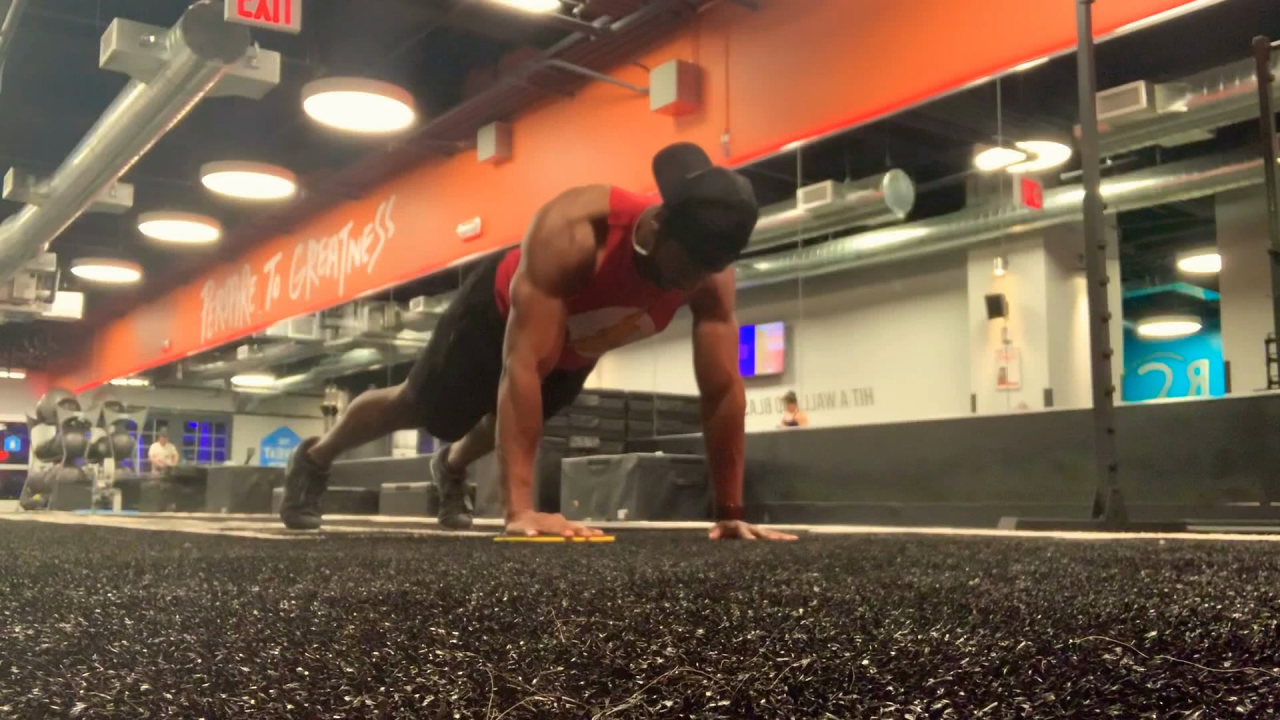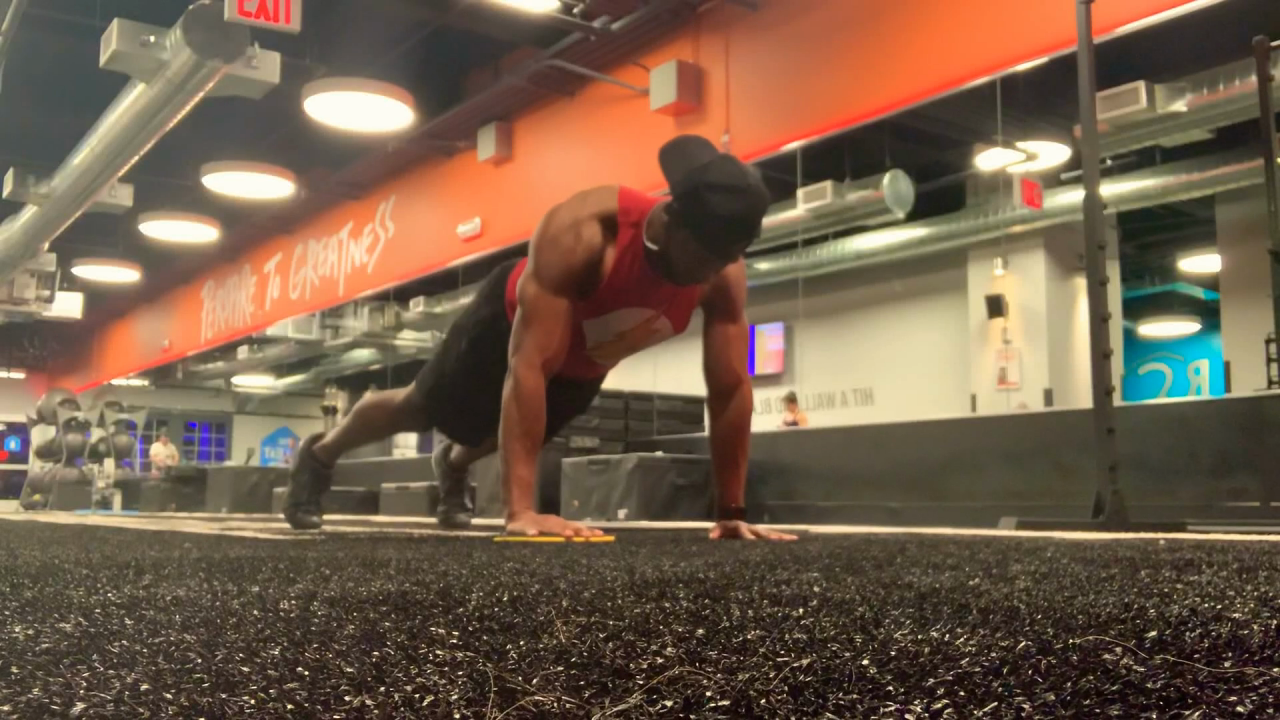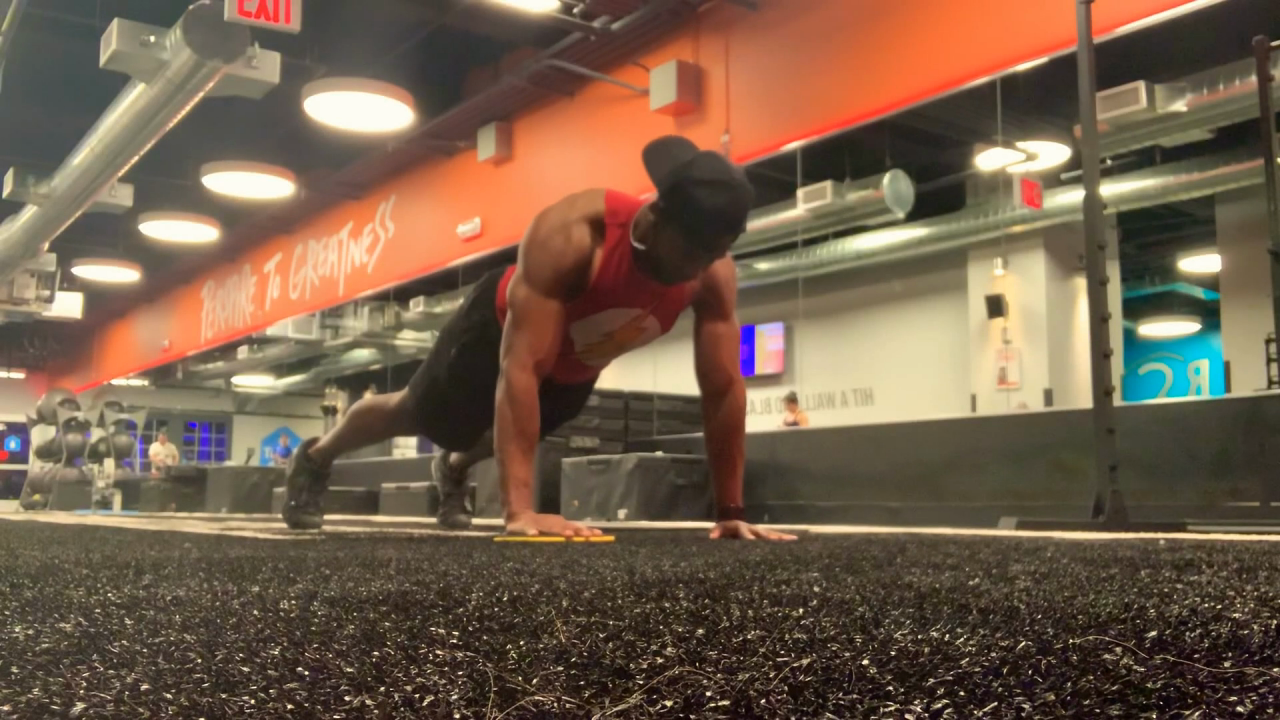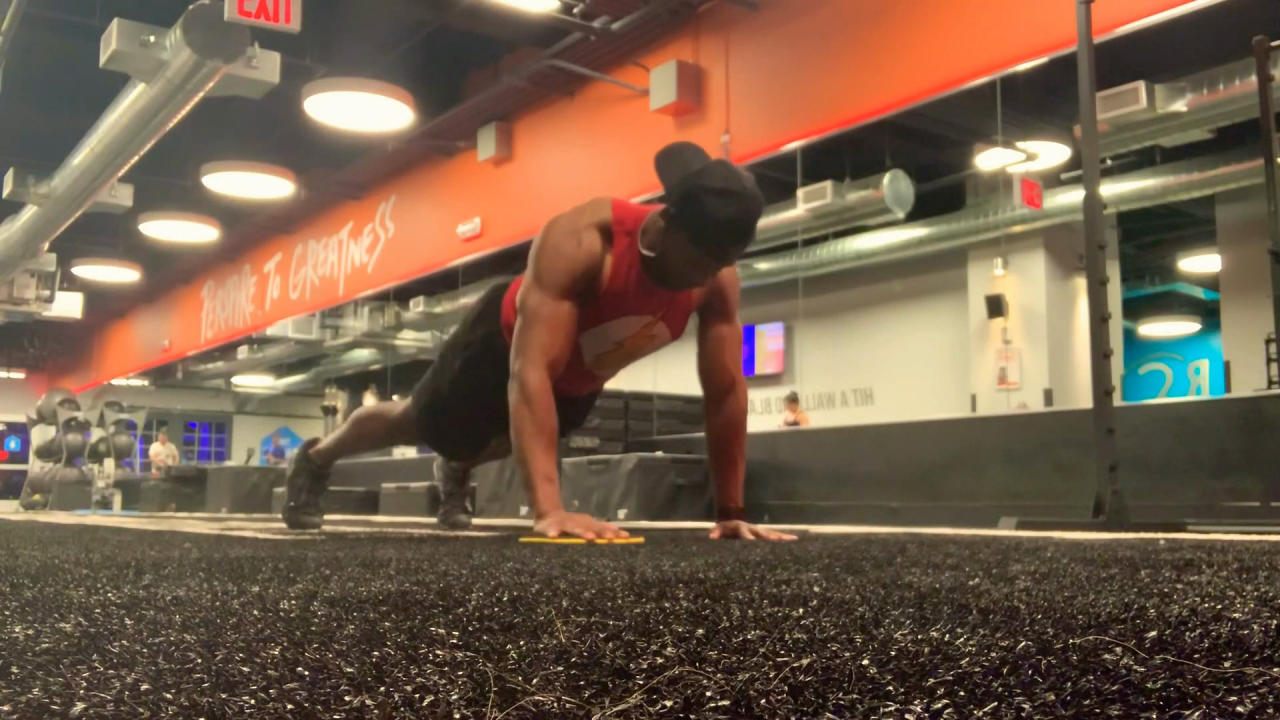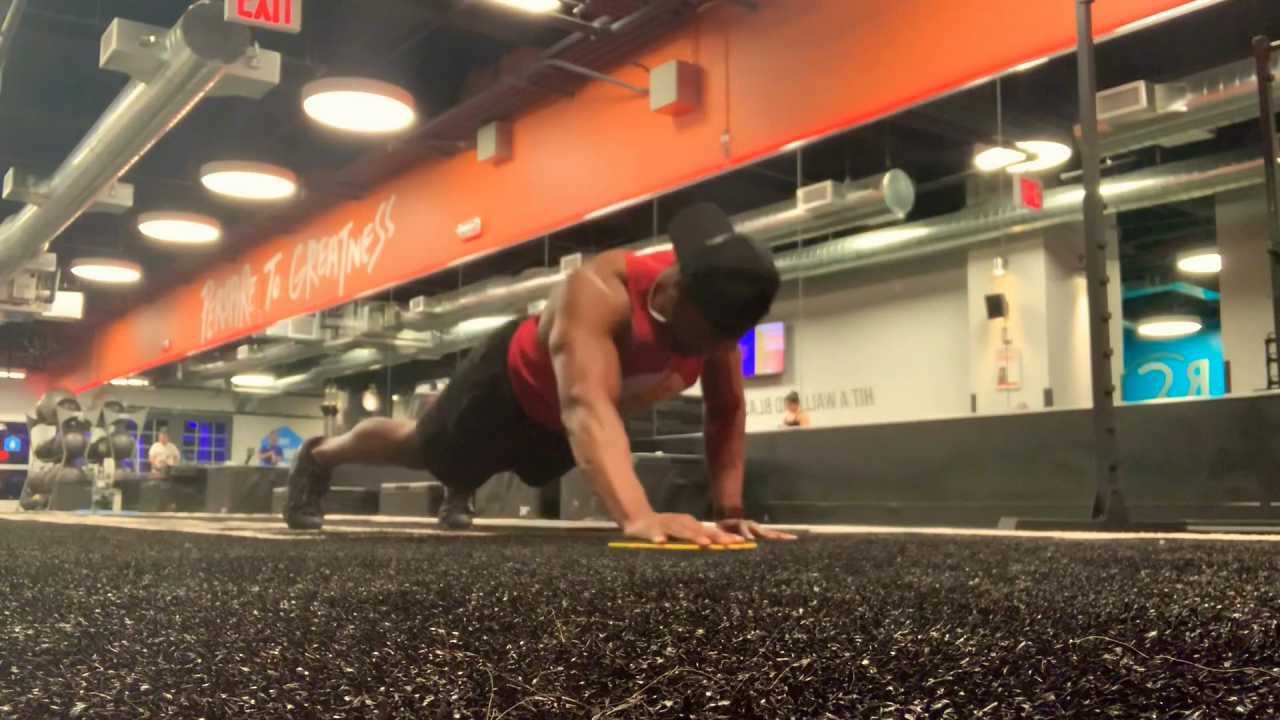
dt=0.4s
person 1, frame 1
left shoulder: (709, 273)
right shoulder: (572, 230)
left elbow: (722, 387)
right elbow: (522, 367)
left wrist: (730, 512)
right wrist: (520, 508)
left hip: (576, 353)
right hip: (498, 315)
left knee: (510, 420)
right knee: (415, 408)
left ankle: (452, 468)
right ankle: (314, 459)
person 1, frame 2
left shoulder: (723, 273)
right shoulder: (581, 231)
left elbow: (732, 387)
right elbow: (528, 368)
left wrist: (731, 511)
right wrist: (520, 510)
left hip: (586, 367)
right hip: (509, 325)
left knee: (512, 429)
right knee: (421, 410)
left ankle: (453, 464)
right ankle: (319, 456)
person 1, frame 3
left shoulder: (713, 273)
right shoulder: (570, 235)
left elbow: (724, 387)
right elbow: (520, 368)
left wrist: (729, 511)
right wrist: (519, 509)
left hip: (577, 369)
right hip: (498, 330)
left knee: (515, 430)
right knee: (413, 415)
left ankle: (453, 472)
right ankle: (315, 459)
person 1, frame 4
left shoulder: (716, 279)
right shoulder: (579, 242)
left elbow: (726, 390)
right elbow: (529, 375)
left wrist: (730, 511)
right wrist: (548, 509)
left hip: (582, 380)
right hip: (503, 345)
left knee: (514, 440)
right knee: (414, 426)
left ankle: (455, 473)
right ankle: (316, 459)
person 1, frame 5
left shoulder: (711, 308)
right shoulder: (599, 292)
left elbow: (726, 410)
right elbow: (586, 406)
left wrist: (729, 511)
right wrist: (637, 516)
right hip: (511, 387)
right knee: (419, 447)
left ankle: (459, 491)
right ankle: (318, 459)
